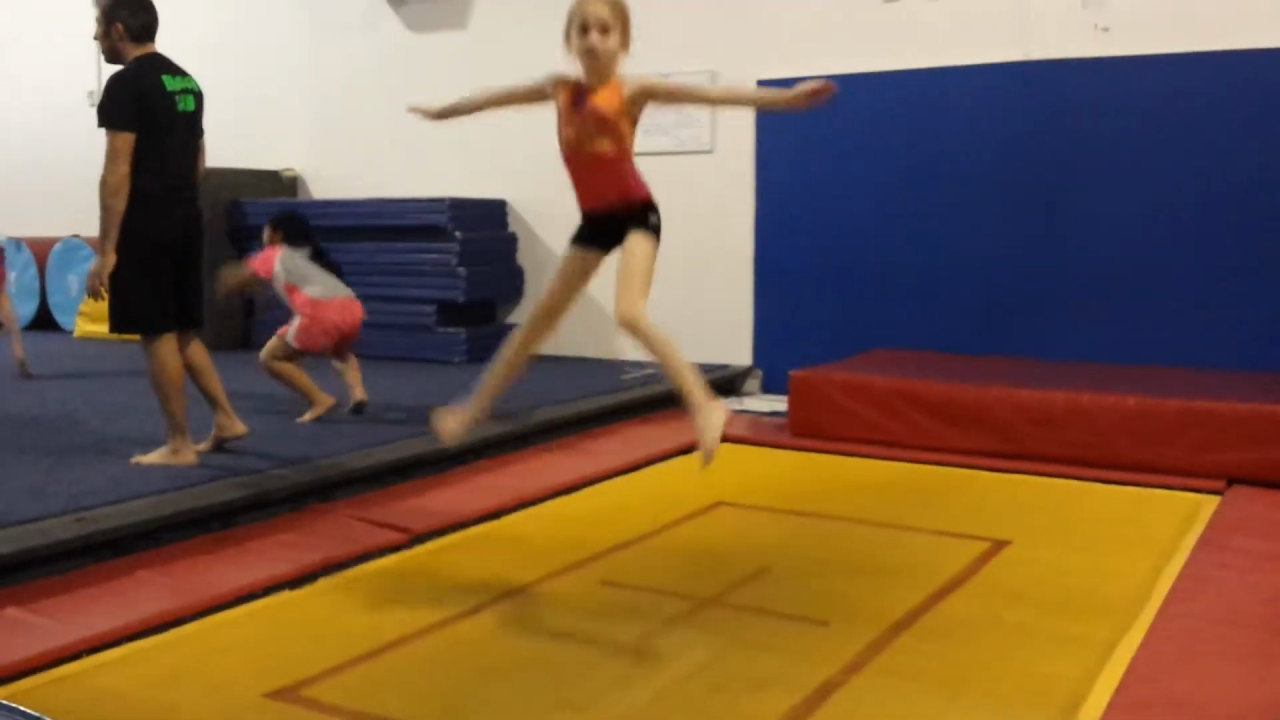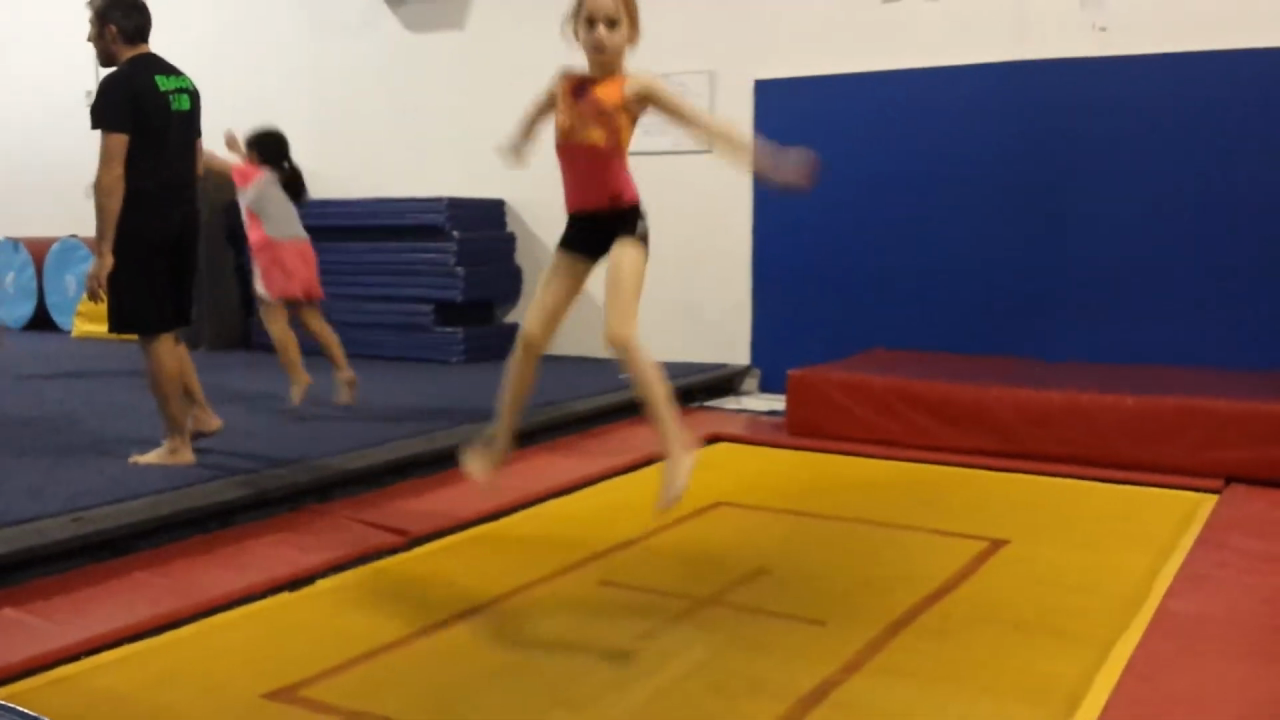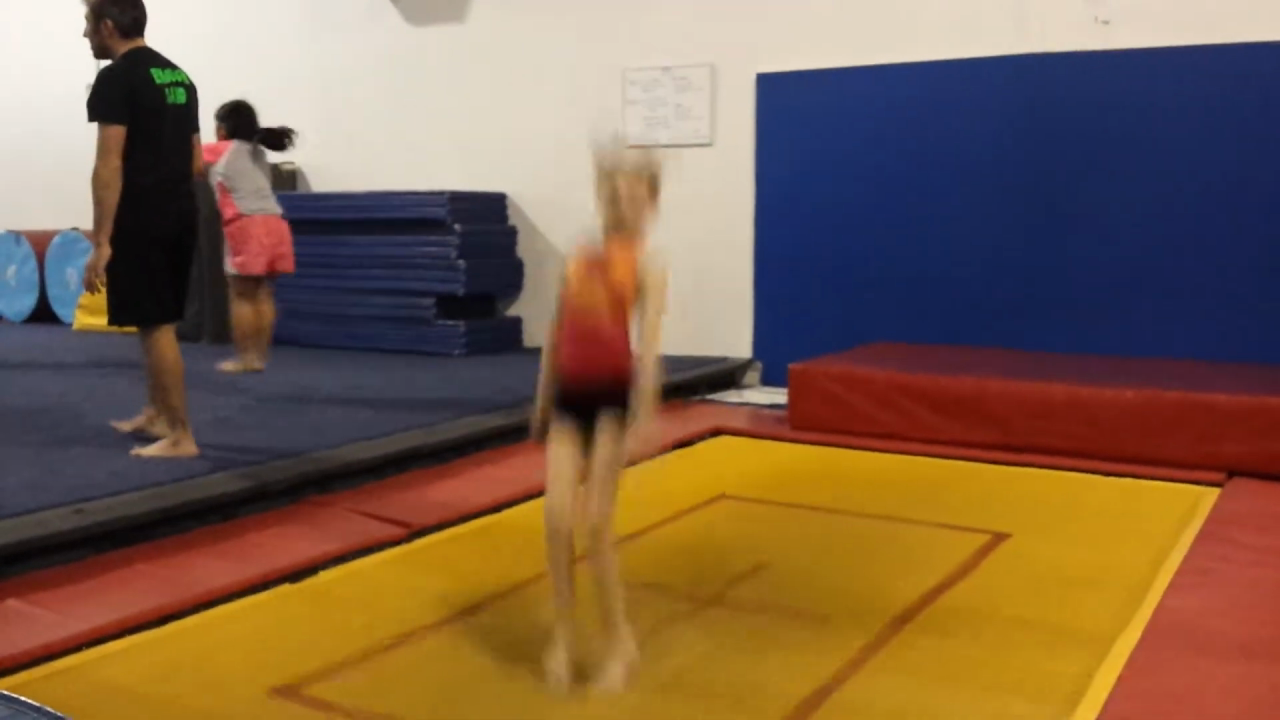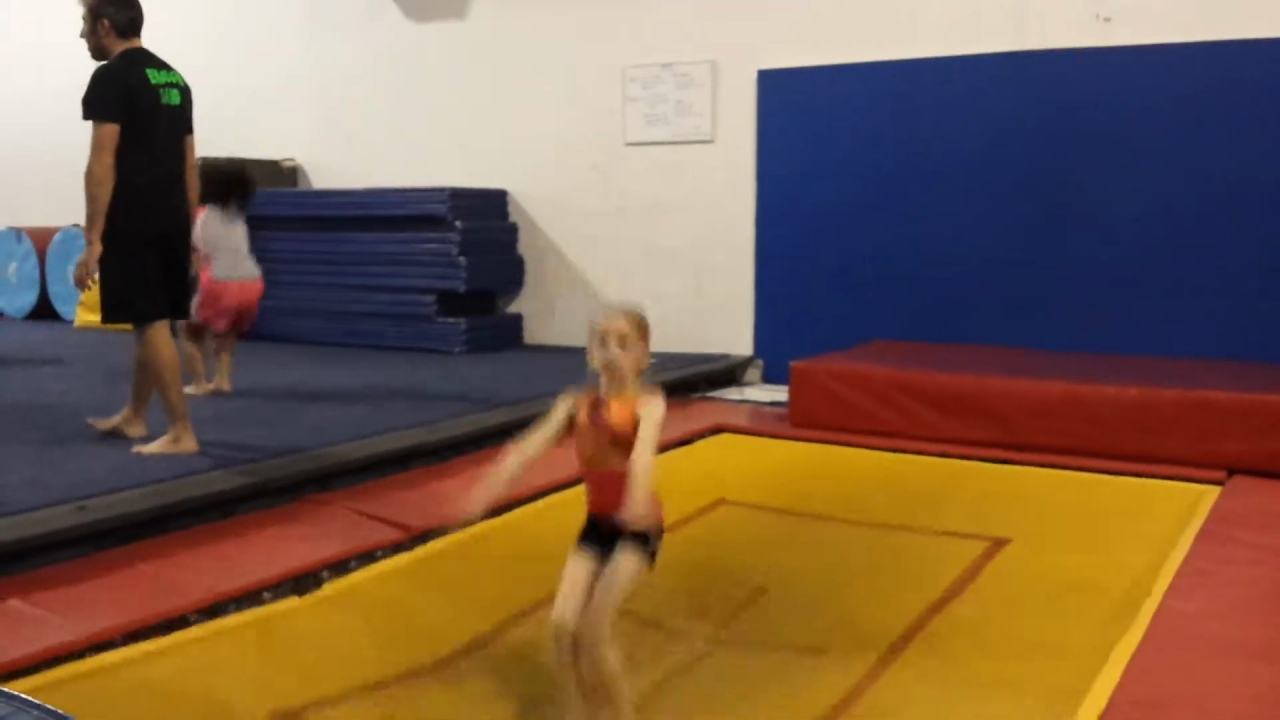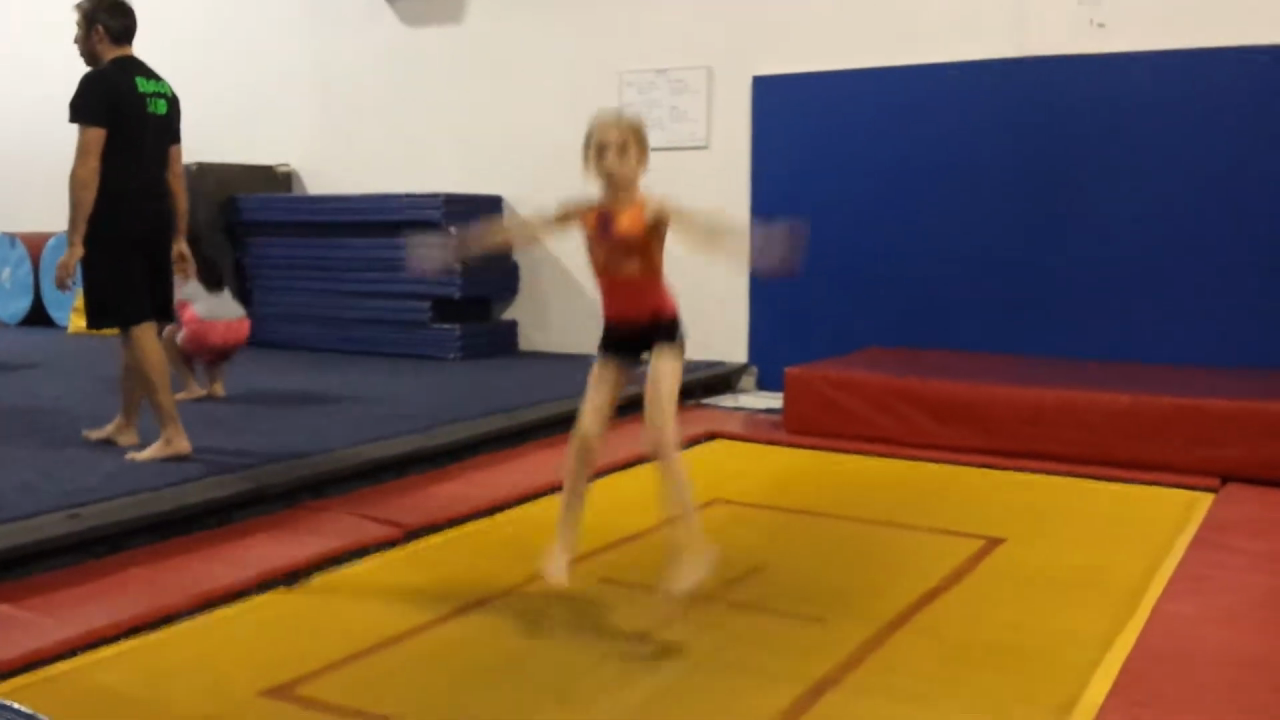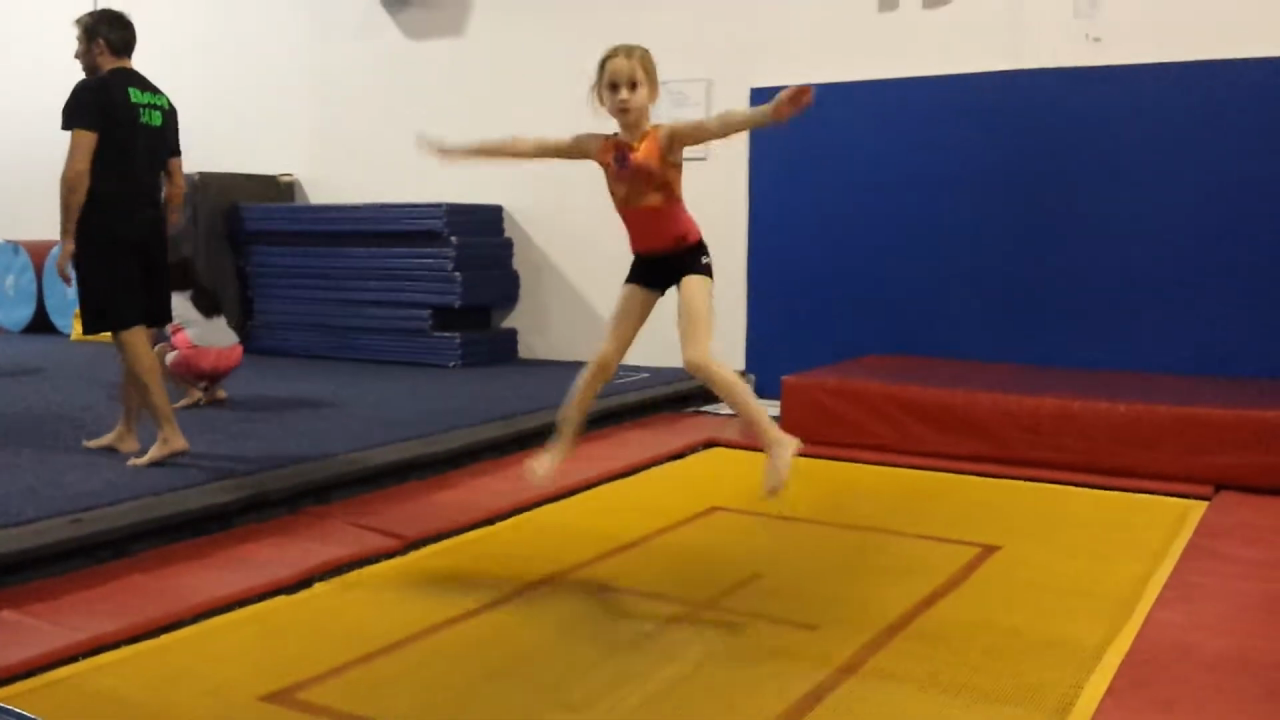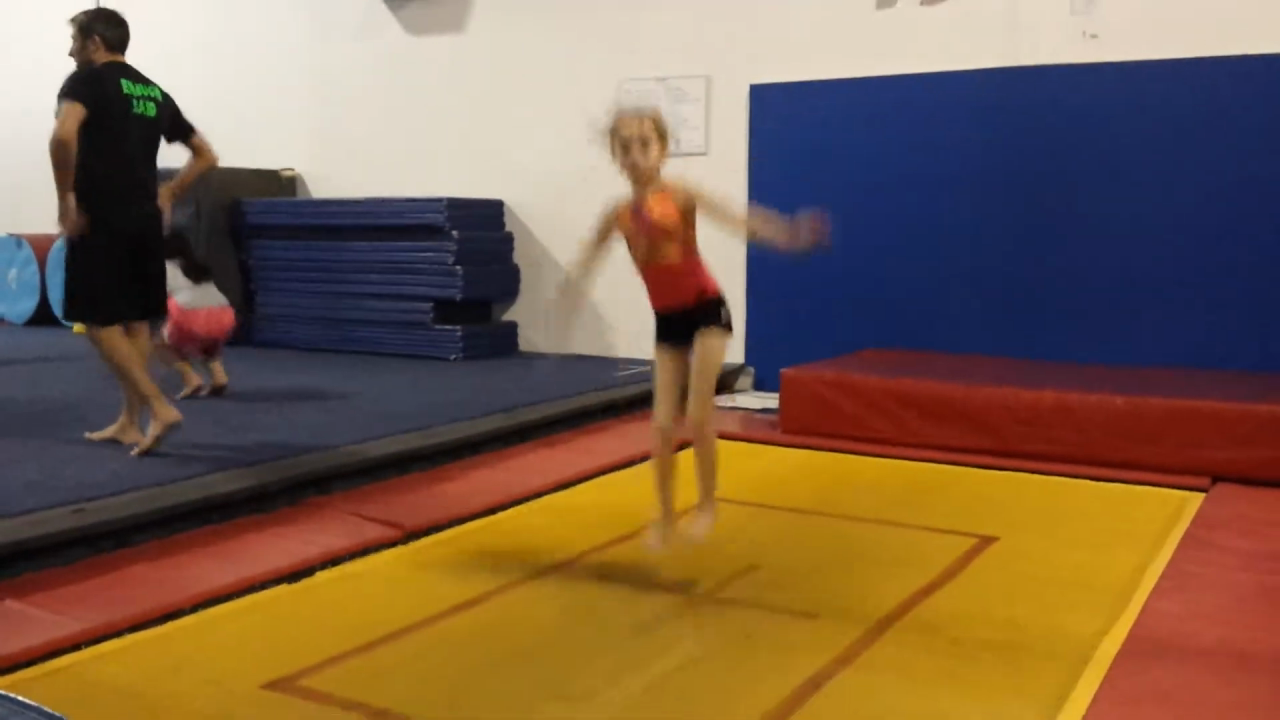
dt=0.2s
person 1, frame 1
left shoulder: (633, 90)
right shoulder: (558, 88)
left elbow: (705, 94)
right elbow: (500, 96)
left wrist: (782, 97)
right wrist: (443, 110)
left hip: (636, 214)
right hip: (594, 220)
left knee: (629, 315)
right knee: (541, 319)
left ankle: (704, 405)
right ankle: (477, 406)
person 1, frame 2
left shoulder: (637, 88)
right shoulder: (564, 85)
left elbow: (704, 124)
right elbow: (533, 117)
left wrist: (763, 159)
right wrist: (518, 145)
left hip: (622, 220)
right hip: (578, 225)
left knee: (621, 336)
right knee: (531, 336)
left ankle: (679, 446)
right ankle: (498, 442)
person 1, frame 3
left shoulder: (645, 262)
right shoulder: (580, 259)
left elbow: (648, 341)
left wrist: (647, 401)
right wrist: (542, 404)
left hip: (618, 393)
right hip: (569, 392)
left knee: (598, 528)
right knee: (557, 522)
left ankle: (621, 641)
right ankle: (561, 635)
person 1, frame 4
left shoulder: (648, 404)
right shoulder: (576, 404)
left elbow: (646, 448)
right elbow: (530, 443)
left wrist: (638, 499)
right wrist: (486, 492)
left hip: (636, 528)
right hip: (596, 528)
left knee: (594, 630)
right knee: (562, 625)
person 1, frame 5
left shoulder: (654, 213)
right shoulder: (583, 213)
left elbow: (698, 226)
right elbow: (519, 228)
left wrist: (733, 242)
right wrist: (460, 247)
left hip: (660, 329)
right hip: (617, 334)
left knee: (661, 440)
right knee: (585, 437)
left ankle: (693, 546)
right ankle: (564, 541)
person 1, frame 6
left shoulder: (669, 137)
right shoulder: (598, 145)
left elbow: (716, 125)
right elbow: (527, 146)
left wrist: (769, 114)
right wrist: (459, 150)
left hip: (688, 254)
right hip: (645, 261)
left knee: (699, 360)
right knee: (603, 360)
left ankle: (775, 440)
right ankle: (560, 447)
person 1, frame 7
left shoulder: (682, 195)
right shoulder: (618, 213)
left elbow: (734, 217)
right elbow: (588, 259)
left wrist: (785, 234)
right wrist: (570, 290)
left hip: (705, 310)
right hip: (667, 320)
left knee: (697, 419)
right knee: (662, 428)
left ankle: (707, 504)
right ankle: (664, 517)
person 2, frame 1
left shoulder: (126, 84)
right shoulder: (186, 81)
left elbow: (118, 173)
left wrist: (106, 251)
left hip: (145, 229)
right hip: (186, 223)
left knee: (157, 336)
right knee: (181, 331)
left ankle: (179, 445)
right ankle: (225, 419)
person 2, frame 2
left shoulder: (119, 85)
right shoulder: (182, 81)
left elbow: (112, 175)
left wrist: (104, 251)
left hip: (142, 228)
right hip: (183, 222)
left knee: (154, 335)
right knee: (168, 329)
left ankle: (177, 445)
right ankle: (201, 413)
person 2, frame 3
left shoulder: (116, 78)
right shoulder: (179, 76)
left elbow: (110, 166)
left wrist: (101, 242)
left hip: (140, 221)
right hip: (180, 216)
left knee: (155, 327)
right knee: (158, 324)
left ankle: (180, 436)
right ankle: (158, 414)
person 2, frame 4
left shoulder: (111, 77)
right shoulder: (173, 78)
left elbow: (103, 164)
left wrist: (93, 239)
right wrist: (188, 223)
left hip: (132, 220)
right hip: (171, 218)
left knee: (151, 325)
right knee: (151, 322)
left ankle: (181, 433)
right ankle: (133, 416)
person 2, frame 5
left shoulder: (100, 83)
right shoulder: (162, 88)
left elbow: (87, 168)
left wrist: (75, 241)
right wrist: (180, 237)
left hip: (114, 225)
right hip: (154, 224)
left knee: (137, 329)
right knee: (138, 327)
left ankle: (173, 434)
right ankle: (125, 425)
person 2, frame 6
left shoulder: (93, 92)
right shoulder: (160, 100)
left elbow: (78, 168)
right elbow: (176, 184)
left wrist: (69, 235)
left hip: (106, 230)
right hip: (148, 230)
left knee: (129, 333)
right knee: (135, 332)
left ankle: (169, 432)
right ankle: (125, 431)
person 2, frame 7
left shoulder: (88, 80)
right shoulder: (155, 93)
left elbow: (63, 134)
right elbow: (205, 155)
left wrist: (67, 199)
right wrist: (169, 194)
left hip: (101, 220)
right hip: (145, 219)
left knee: (100, 325)
right knee: (136, 324)
left ankle: (160, 408)
right ankle: (130, 422)
person 3, frame 1
left shoulder: (271, 257)
right shoulder: (309, 253)
left elbow: (236, 281)
left wrist: (224, 286)
left hip: (319, 312)
right hip: (350, 309)
left knee: (270, 358)
right knee: (343, 353)
left ankle: (320, 400)
right ankle: (358, 392)
person 3, frame 2
left shoulder: (249, 174)
right shoulder: (284, 177)
left elbow: (213, 163)
right wrist: (236, 149)
left hip: (274, 250)
right hip: (301, 248)
left knee: (275, 320)
right knee: (312, 317)
left ankle: (299, 379)
right ankle: (343, 370)
person 3, frame 3
left shoulder: (220, 151)
right shoulder: (257, 153)
left hip: (246, 225)
right hip: (275, 224)
left knee: (241, 296)
right knee: (263, 295)
left ankle: (245, 357)
right ankle: (258, 356)
person 3, frame 4
left shoulder: (199, 217)
right shoulder: (236, 214)
left hip: (221, 285)
right hip: (251, 285)
left knee: (191, 330)
right knee: (226, 332)
left ankle: (200, 383)
right ankle: (222, 380)
person 3, frame 5
left shoulder: (174, 277)
right shoulder: (210, 271)
left hip: (207, 328)
right hip: (239, 327)
left knee: (170, 337)
right knee: (212, 348)
left ankle: (193, 388)
right ankle: (217, 386)
person 3, frame 6
left shoulder: (168, 300)
right shoulder: (207, 297)
left hip: (200, 355)
right hip: (232, 355)
left knee: (161, 352)
left ankle: (193, 392)
right ankle: (216, 390)
person 3, frame 7
right shoulder: (198, 268)
left hip: (191, 317)
right hip: (224, 315)
left knee: (164, 344)
right knee: (207, 346)
left ankle: (191, 379)
right ankle: (219, 377)
